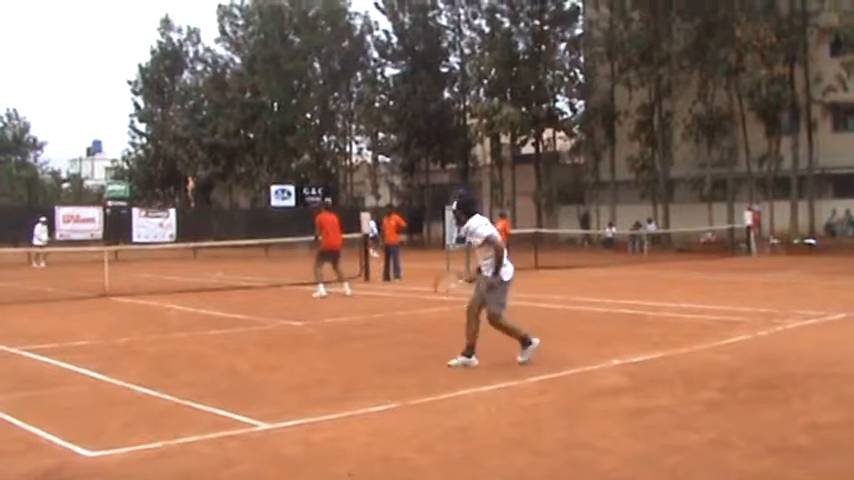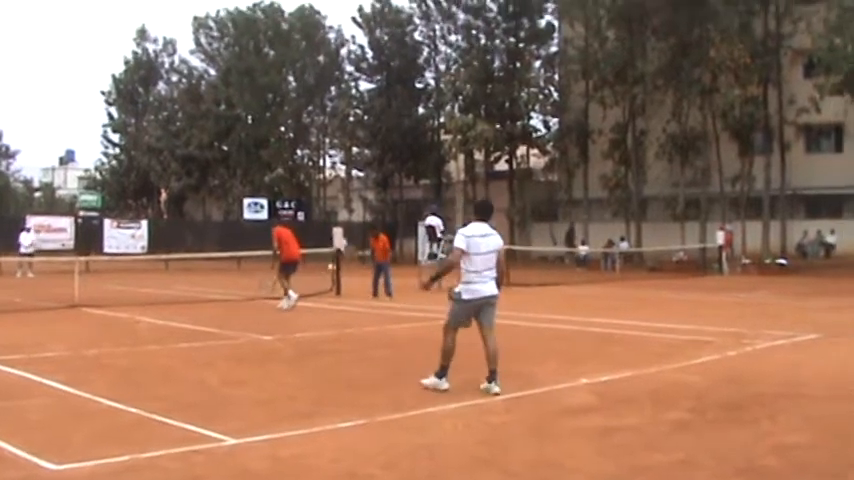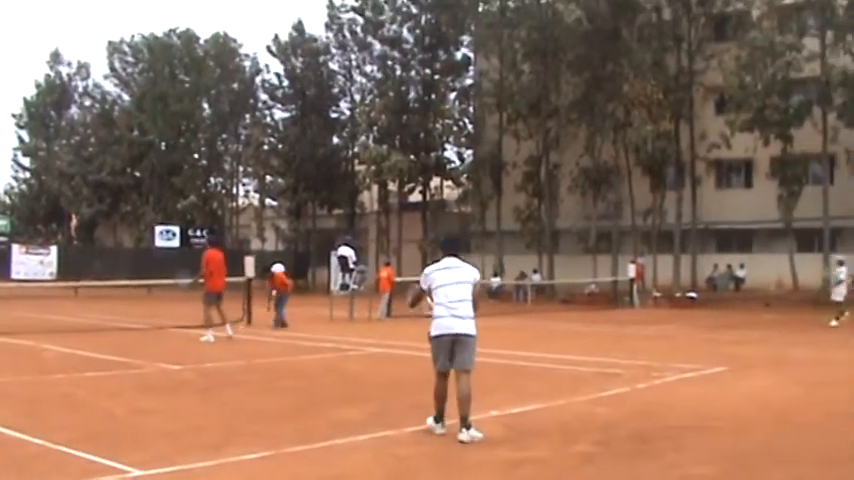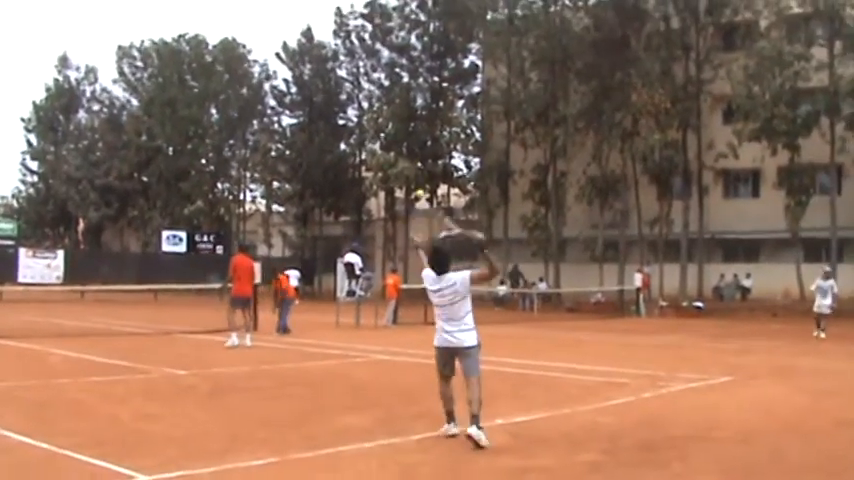
dt=1s
person 1, frame 1
left shoulder: (475, 227)
right shoulder: (477, 223)
left elbow: (499, 247)
left wrist: (495, 275)
right wrist: (477, 273)
left hip: (498, 277)
right hip: (488, 274)
left knee: (494, 318)
right knee: (472, 311)
left ankle: (528, 342)
right ankle: (468, 355)
person 1, frame 2
left shoulder: (464, 233)
right shoulder: (496, 237)
left elbow: (452, 261)
right elbow: (501, 269)
left wrist: (432, 280)
right wrist: (496, 289)
left hip: (468, 293)
right hip: (489, 292)
left knee: (450, 330)
right knee: (488, 334)
left ankle: (441, 377)
right ankle: (492, 381)
person 1, frame 3
left shoulder: (430, 271)
right shoulder: (472, 271)
left elbow: (416, 299)
right elbow: (475, 305)
left wrist: (410, 304)
left hip: (441, 328)
right hip: (466, 328)
left knee: (442, 375)
right knee: (463, 376)
left ankle: (438, 421)
right ankle: (465, 428)
person 1, frame 4
left shoulder: (429, 280)
right shoulder: (461, 279)
left elbow: (425, 259)
right elbow: (492, 273)
left wrist: (421, 247)
right wrist: (483, 248)
left hip: (443, 341)
right hip: (467, 340)
left knee: (445, 380)
right knee: (473, 382)
left ankle: (451, 423)
right ankle: (474, 424)
